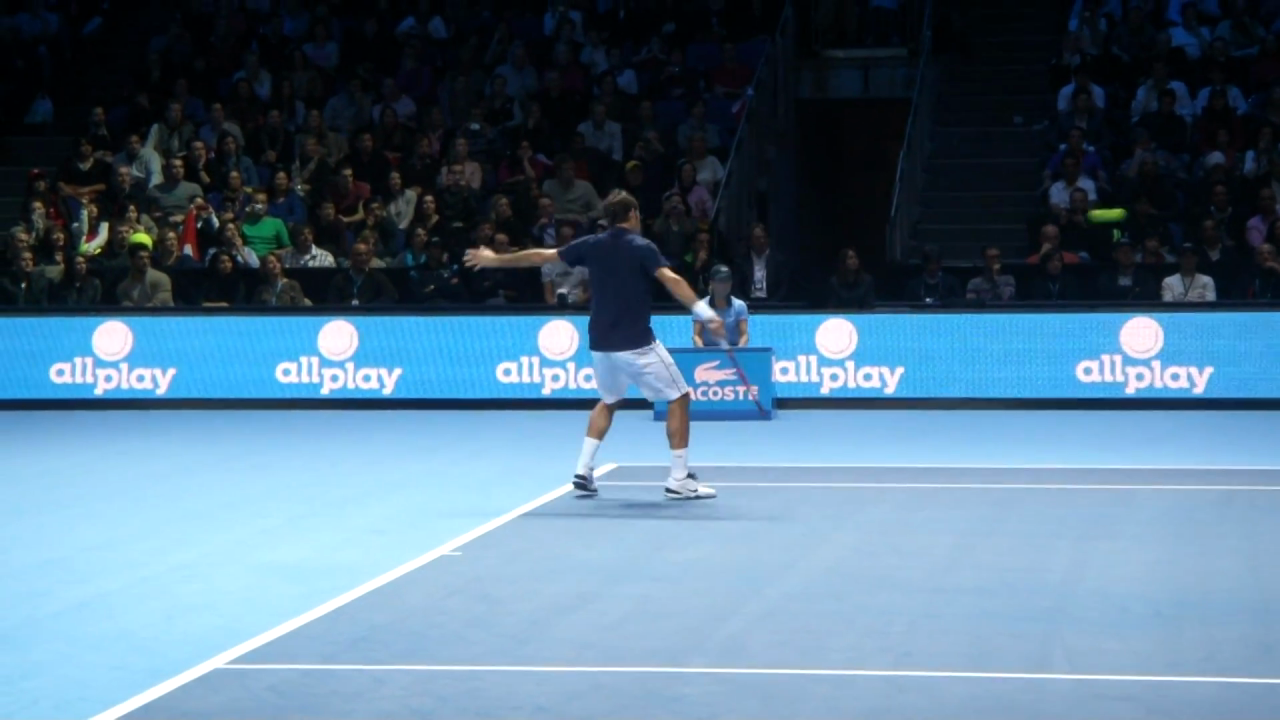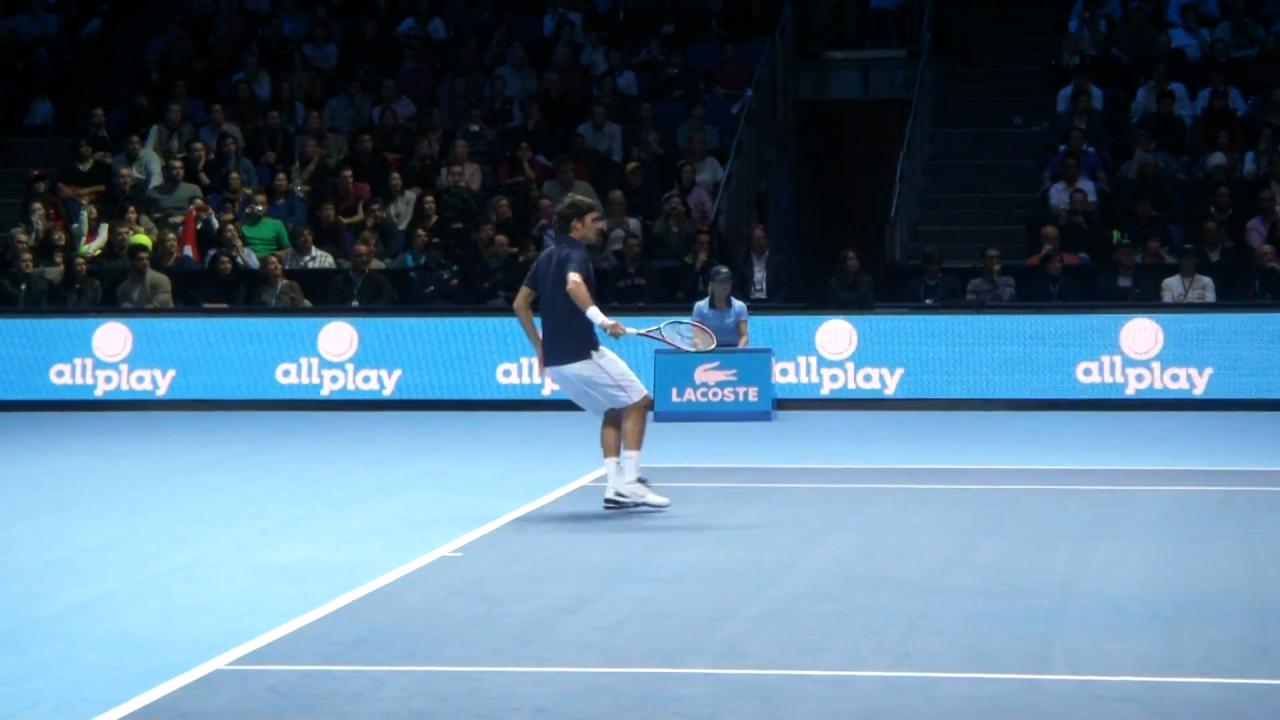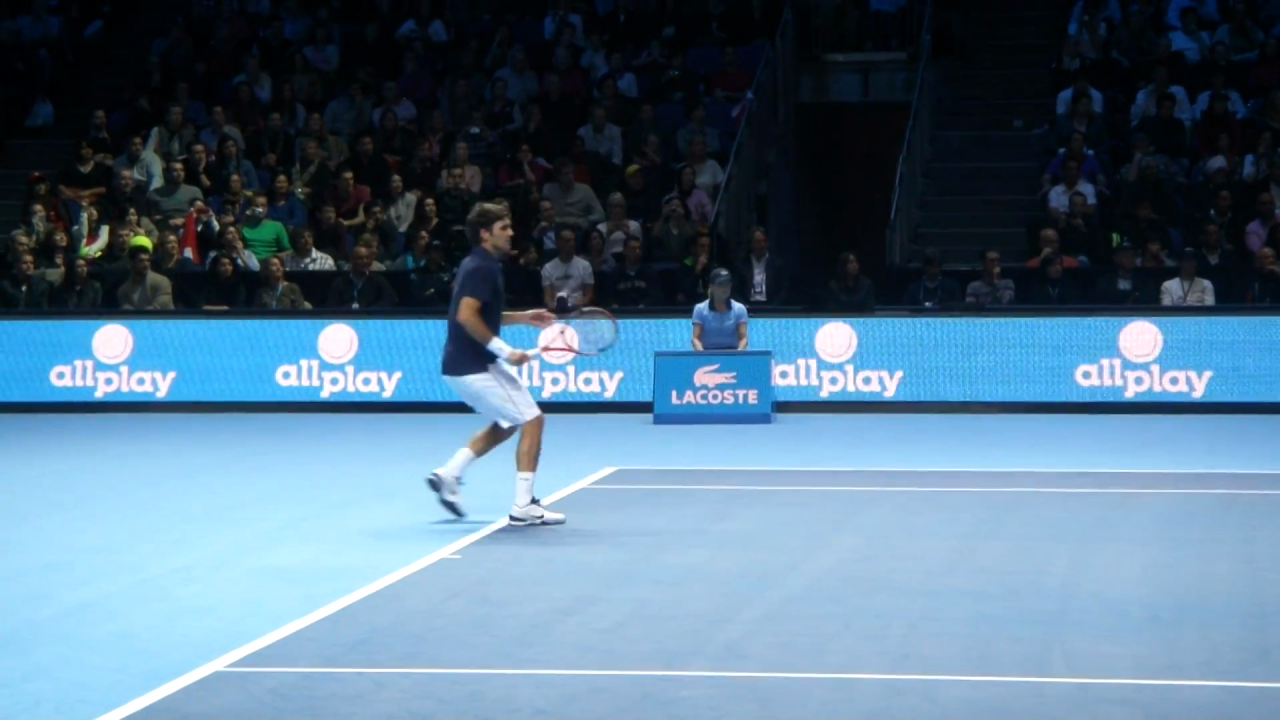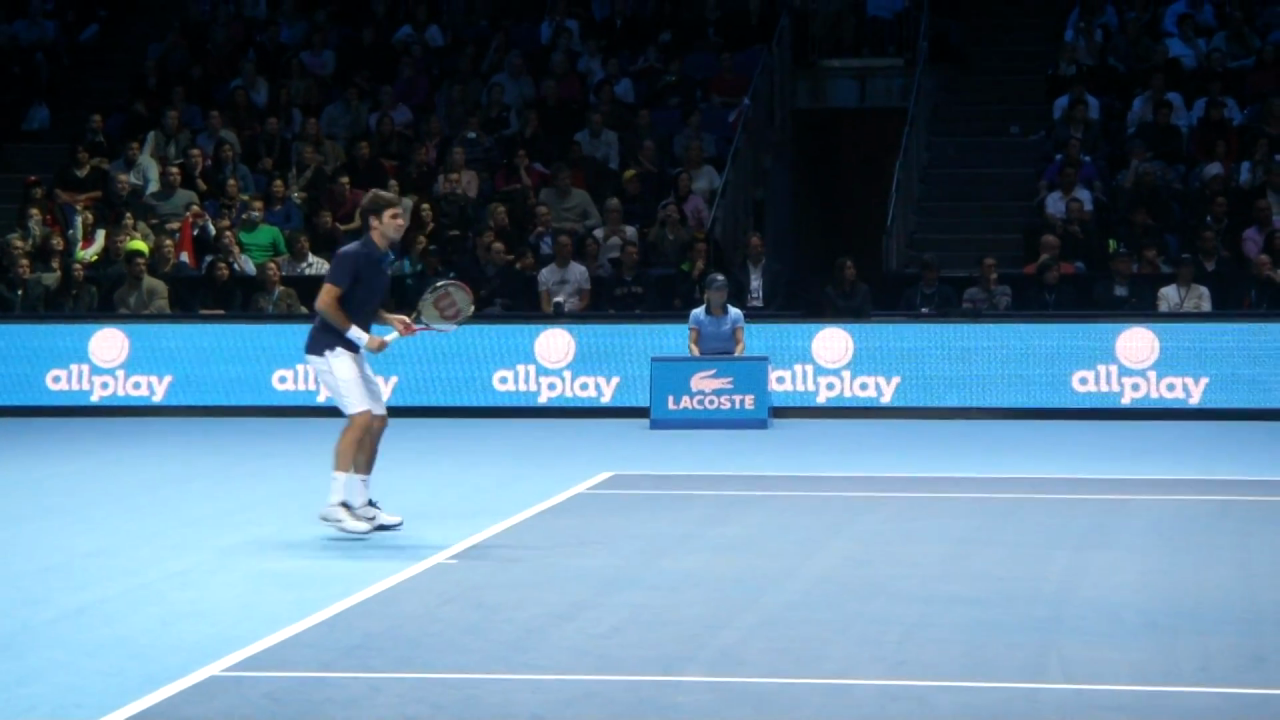
dt=0.3s
person 1, frame 1
left shoulder: (589, 245)
right shoulder: (642, 247)
left elbow: (541, 257)
right elbow: (671, 280)
left wrist: (495, 259)
right wrist: (704, 311)
left hip: (601, 344)
right hip: (639, 344)
left knee: (607, 401)
right knee: (679, 399)
left ankle: (584, 472)
right ankle: (679, 479)
person 1, frame 2
left shoulder: (544, 258)
right shoulder: (574, 254)
left elbow: (521, 305)
right elbow: (574, 285)
left wrist: (539, 347)
right wrist: (599, 317)
left hip: (553, 360)
right hip: (582, 354)
left knee: (613, 412)
right knee: (638, 402)
left ankle: (617, 489)
right ankle: (629, 483)
person 1, frame 3
left shoulder: (487, 264)
right shoulder: (481, 267)
right elbow: (465, 316)
left wrist: (523, 317)
right wrist: (503, 350)
left hip: (466, 367)
right hip: (474, 367)
left knee: (505, 424)
right knee: (531, 422)
left ankle: (447, 474)
right ankle: (524, 505)
person 1, frame 4
left shoulder: (383, 259)
right shoulder: (352, 255)
right elbow: (324, 302)
left wrist: (391, 319)
right wrist: (361, 336)
left hip: (348, 351)
right hip: (329, 348)
left knee: (378, 421)
right knee: (361, 418)
left ankle: (358, 503)
right ankle: (338, 504)
